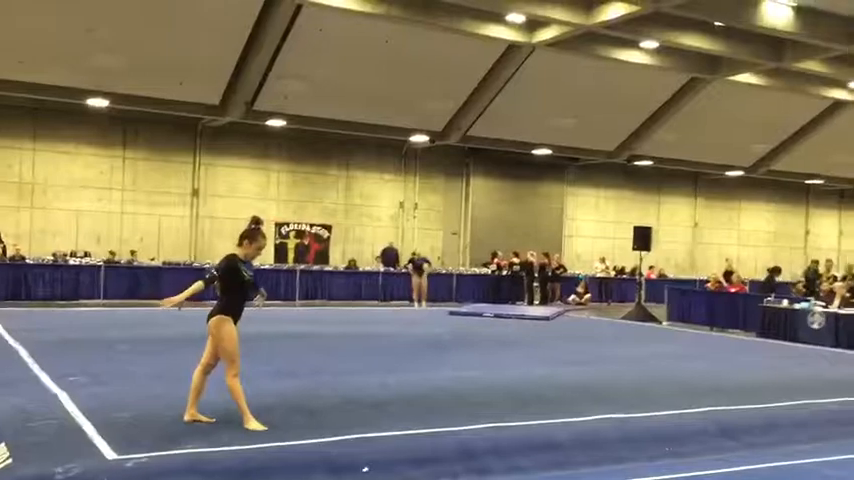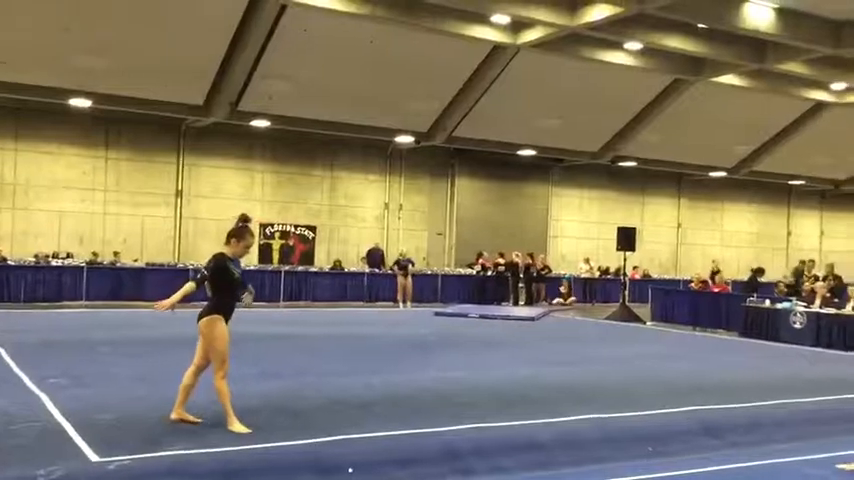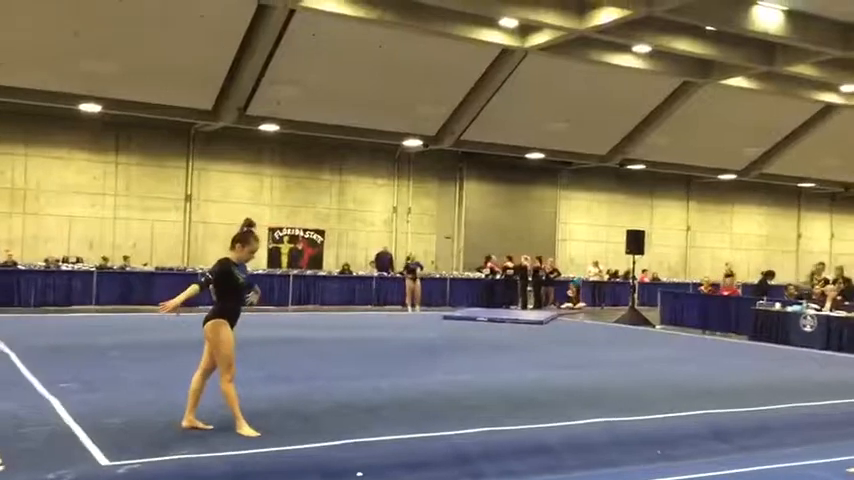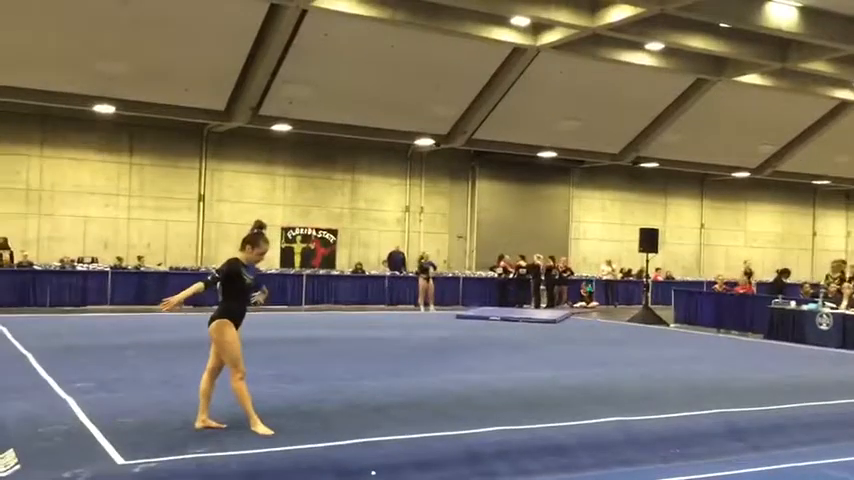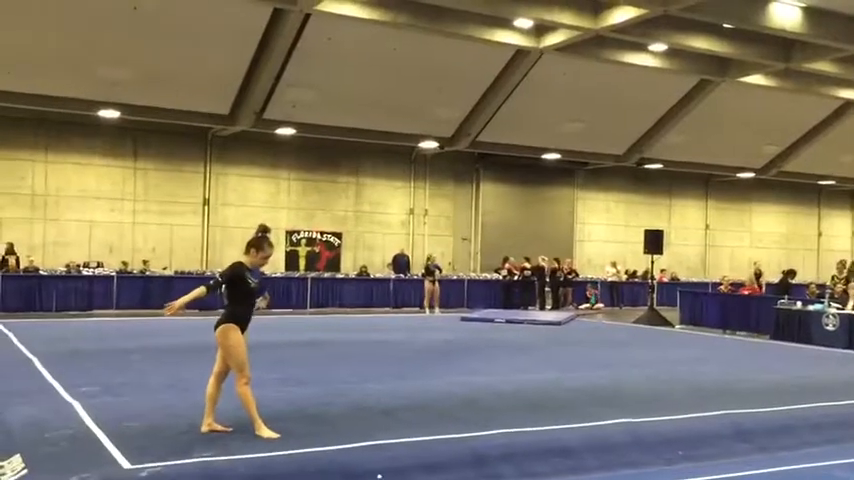
dt=0.2s
person 1, frame 1
left shoulder: (246, 265)
right shoulder: (231, 262)
right elbow: (207, 280)
left wrist: (259, 294)
right wrist: (182, 296)
left hip: (226, 319)
right hip: (222, 319)
left knee: (206, 364)
right knee: (233, 370)
left ankle: (191, 412)
right ankle: (247, 418)
person 1, frame 2
left shoulder: (234, 263)
right shoulder: (219, 261)
right elbow: (198, 281)
left wrist: (246, 292)
right wrist: (174, 298)
left hip: (215, 318)
right hip: (213, 318)
left knee: (198, 366)
right knee: (221, 371)
left ankle: (178, 410)
right ankle: (231, 420)
person 1, frame 3
left shoulder: (240, 268)
right shoulder: (224, 266)
right elbow: (202, 284)
left wrist: (253, 292)
right wrist: (178, 300)
left hip: (223, 322)
right hip: (218, 322)
left knee: (204, 370)
right knee: (228, 374)
left ankle: (189, 418)
right ankle: (240, 423)
person 1, frame 4
left shoulder: (248, 268)
right shoulder: (232, 266)
right elbow: (208, 282)
left wrist: (260, 293)
right wrist: (181, 296)
left hip: (229, 323)
right hip: (223, 322)
left knee: (212, 370)
right knee: (238, 373)
left ankle: (202, 418)
right ankle: (254, 421)
person 1, frame 5
left shoulder: (254, 273)
right shoulder: (237, 270)
right elbow: (211, 286)
left wrist: (261, 300)
right wrist: (184, 300)
left hip: (237, 328)
right hip: (229, 327)
left knee: (219, 374)
right knee: (244, 377)
left ankle: (208, 422)
right ankle: (259, 425)
